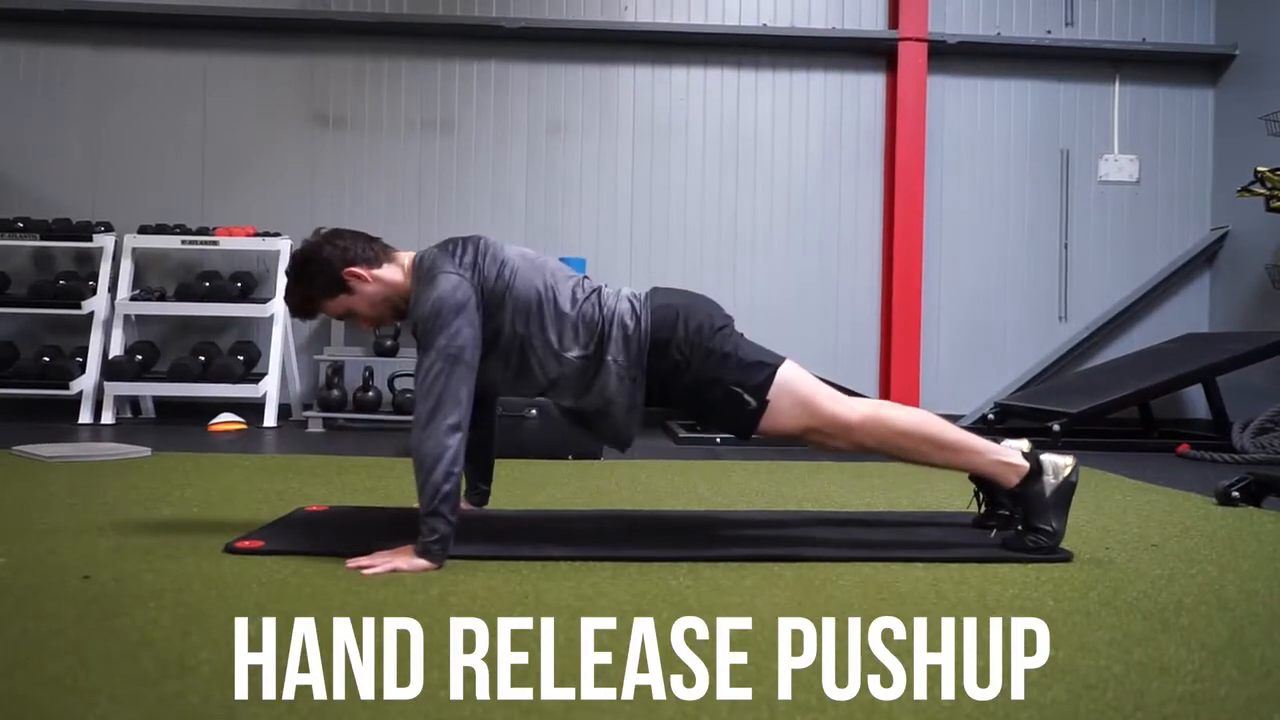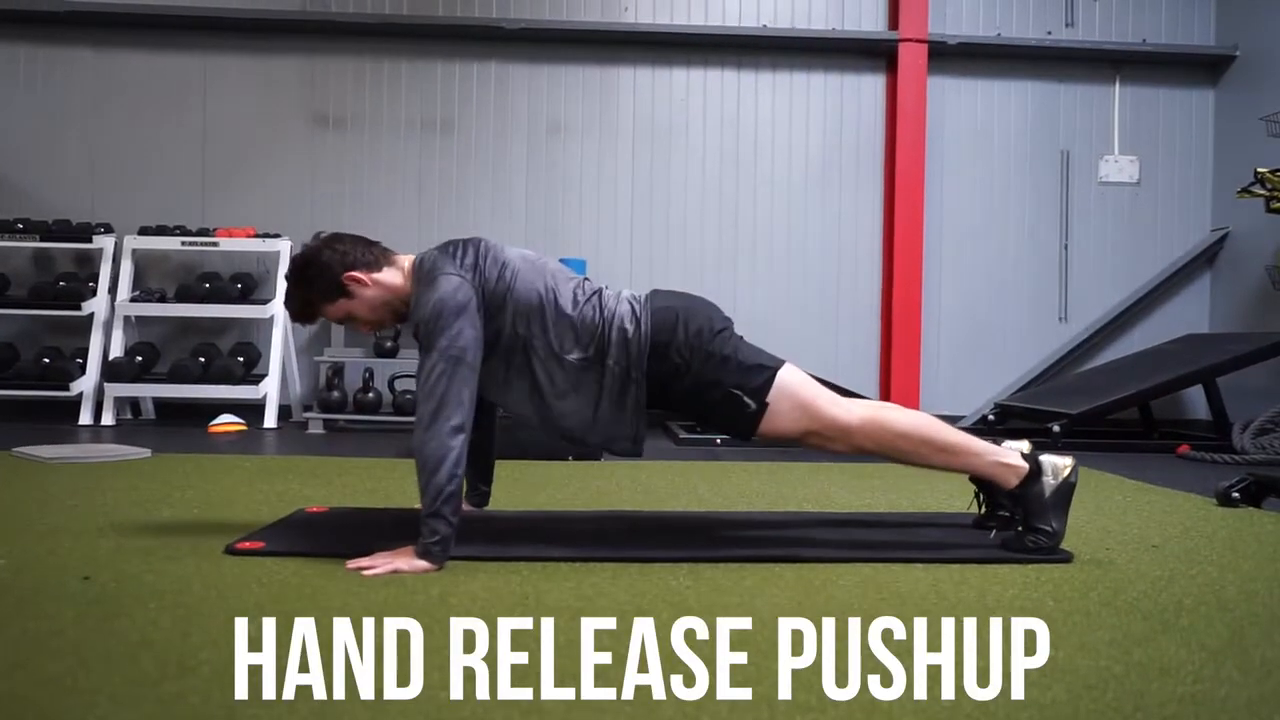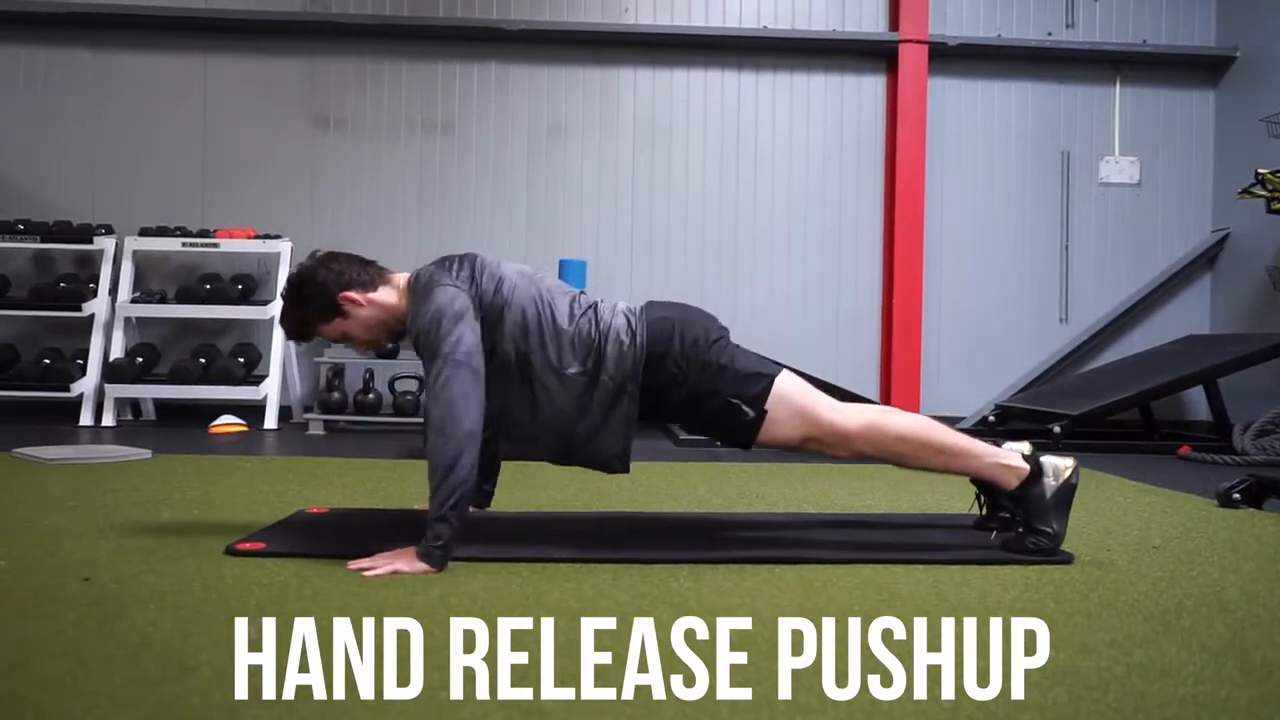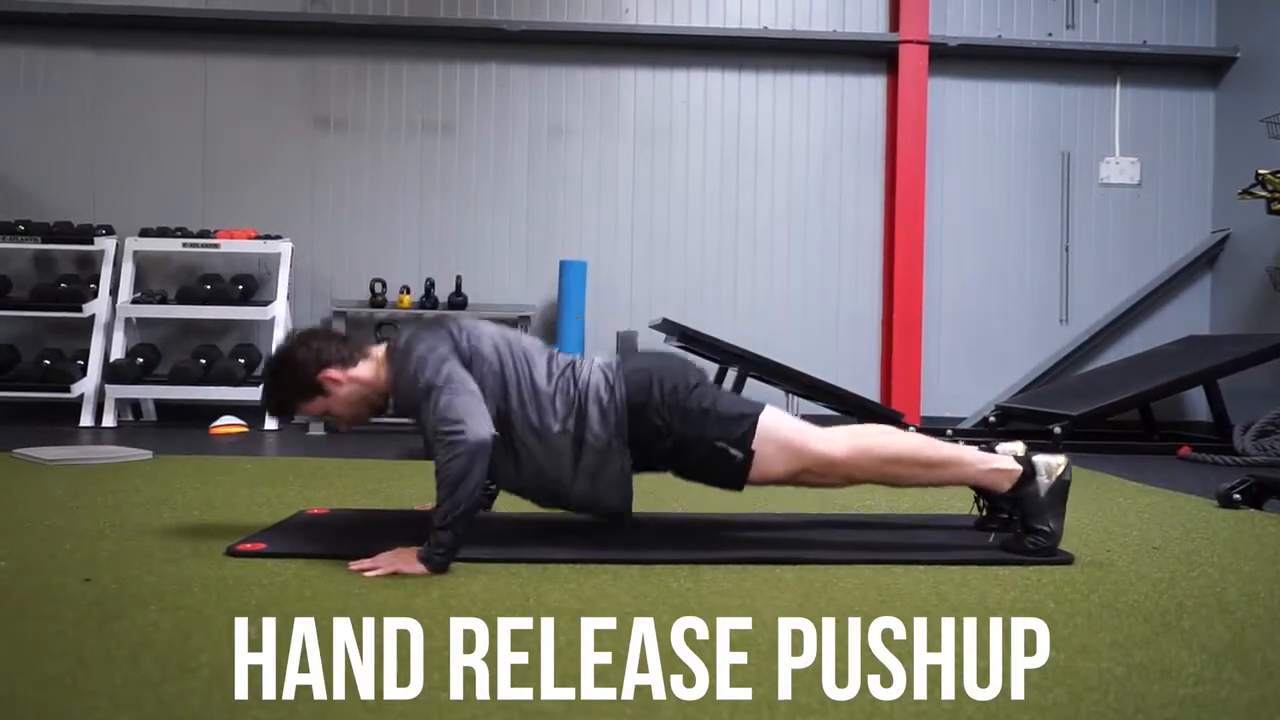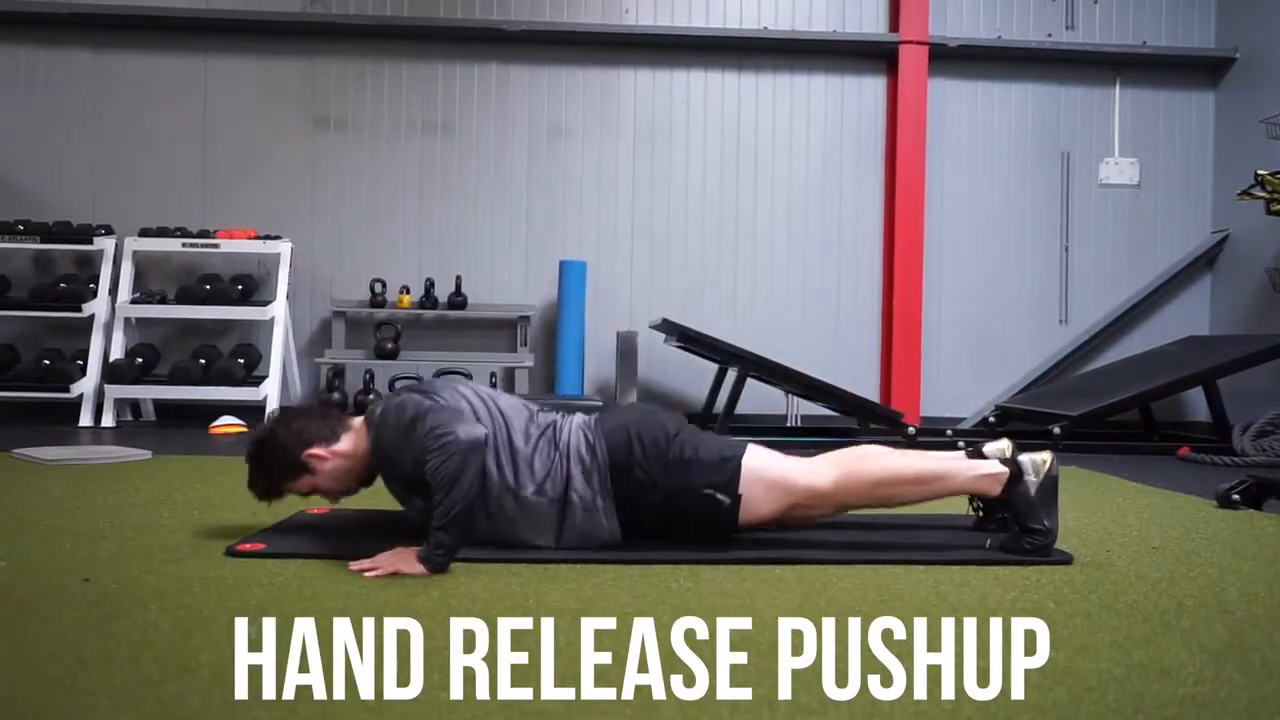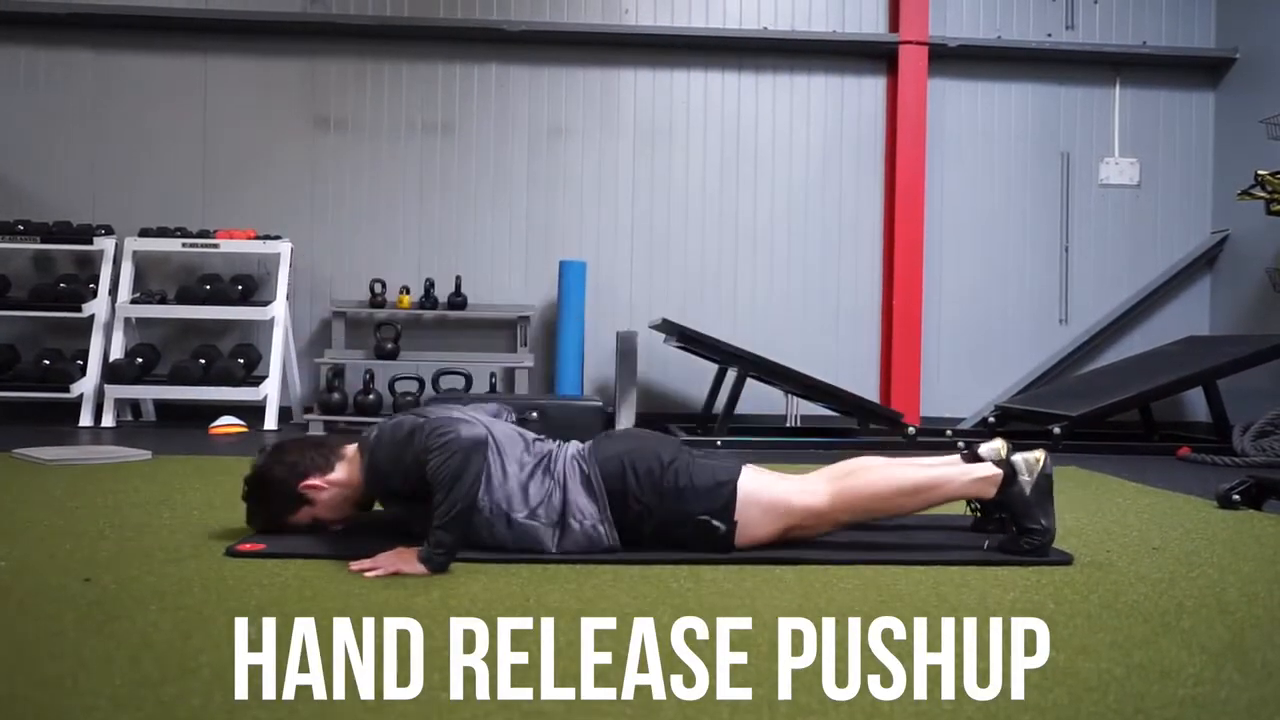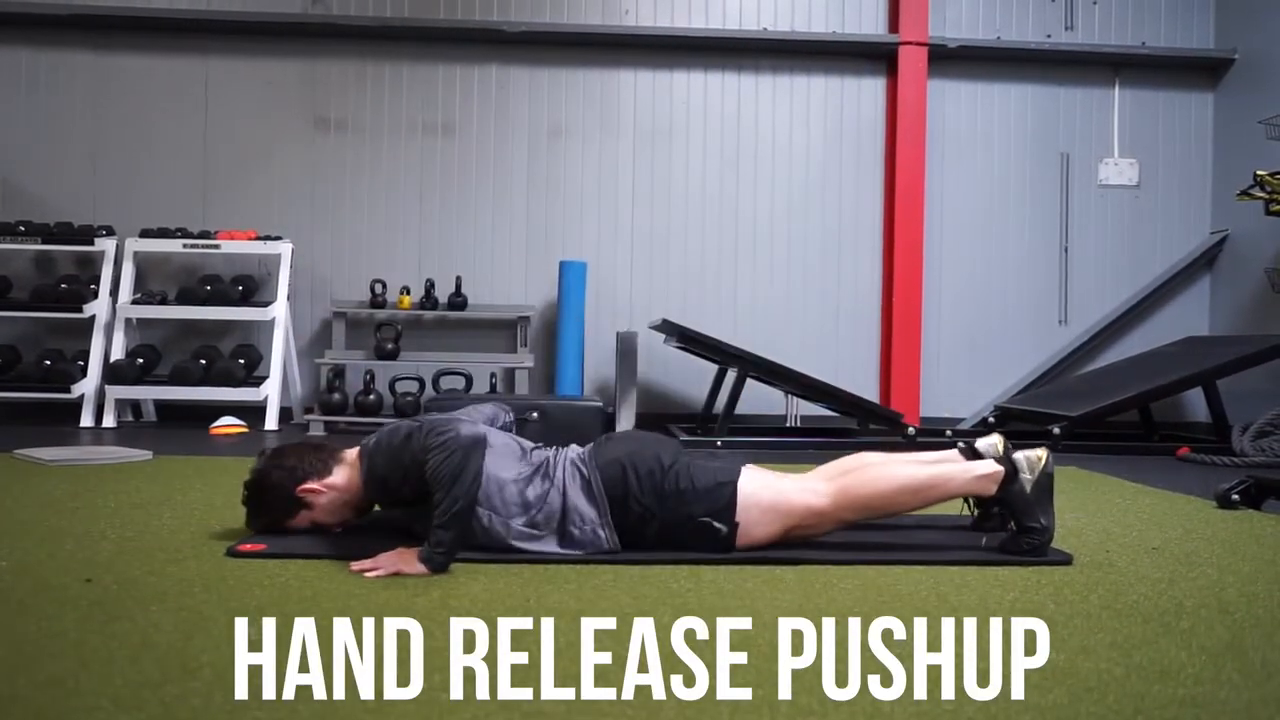
dt=0.2s
person 1, frame 1
left shoulder: (440, 289)
right shoulder: (448, 279)
left elbow: (438, 415)
right elbow: (474, 394)
left wrist: (430, 543)
right wrist: (472, 494)
left hip: (668, 344)
right hip: (656, 343)
left knee: (837, 418)
right knee: (832, 426)
left ankle: (1024, 472)
right ankle: (1001, 463)
person 1, frame 2
left shoulder: (440, 289)
right shoulder: (447, 281)
left elbow: (443, 416)
right elbow: (479, 395)
left wrist: (431, 543)
right wrist: (472, 496)
left hip: (665, 347)
right hip: (656, 344)
left knee: (840, 424)
right knee: (832, 427)
left ankle: (1028, 475)
right ankle: (1002, 459)
person 1, frame 3
left shoulder: (435, 304)
right shoulder: (441, 295)
left elbow: (460, 420)
right elbow: (495, 401)
left wrist: (434, 547)
right wrist: (472, 502)
left hip: (659, 361)
right hip: (650, 357)
left knee: (835, 429)
right knee: (831, 433)
left ankle: (1026, 474)
right ankle: (1004, 458)
person 1, frame 4
left shoulder: (413, 360)
right shoulder: (424, 352)
left elbow: (472, 439)
left wrist: (434, 550)
right wrist: (466, 507)
left hip: (642, 409)
right hip: (632, 401)
left knee: (825, 456)
right knee: (819, 458)
left ankle: (1018, 473)
right ankle: (996, 457)
person 1, frame 5
left shoulder: (392, 425)
right shoulder: (413, 410)
left elbow: (465, 441)
left wrist: (432, 553)
right wrist: (445, 516)
left hip: (625, 468)
right hip: (617, 450)
left knee: (814, 488)
right knee: (808, 483)
left ankle: (1005, 475)
right ankle: (982, 457)
person 1, frame 6
left shoulder: (386, 450)
right shoulder: (404, 443)
left elbow: (467, 441)
right elbow: (493, 411)
left wrist: (432, 552)
right wrist: (447, 521)
left hip: (624, 493)
right hip: (616, 472)
left knee: (814, 506)
right knee: (809, 496)
left ankle: (1000, 477)
right ankle: (977, 462)
person 1, frame 7
left shoulder: (384, 459)
right shoulder: (403, 451)
left elbow: (464, 442)
right elbow: (493, 413)
left wrist: (432, 554)
right wrist: (438, 522)
left hip: (626, 496)
right hip: (615, 476)
left knee: (815, 506)
right knee: (810, 495)
left ankle: (1002, 474)
right ankle: (977, 457)
